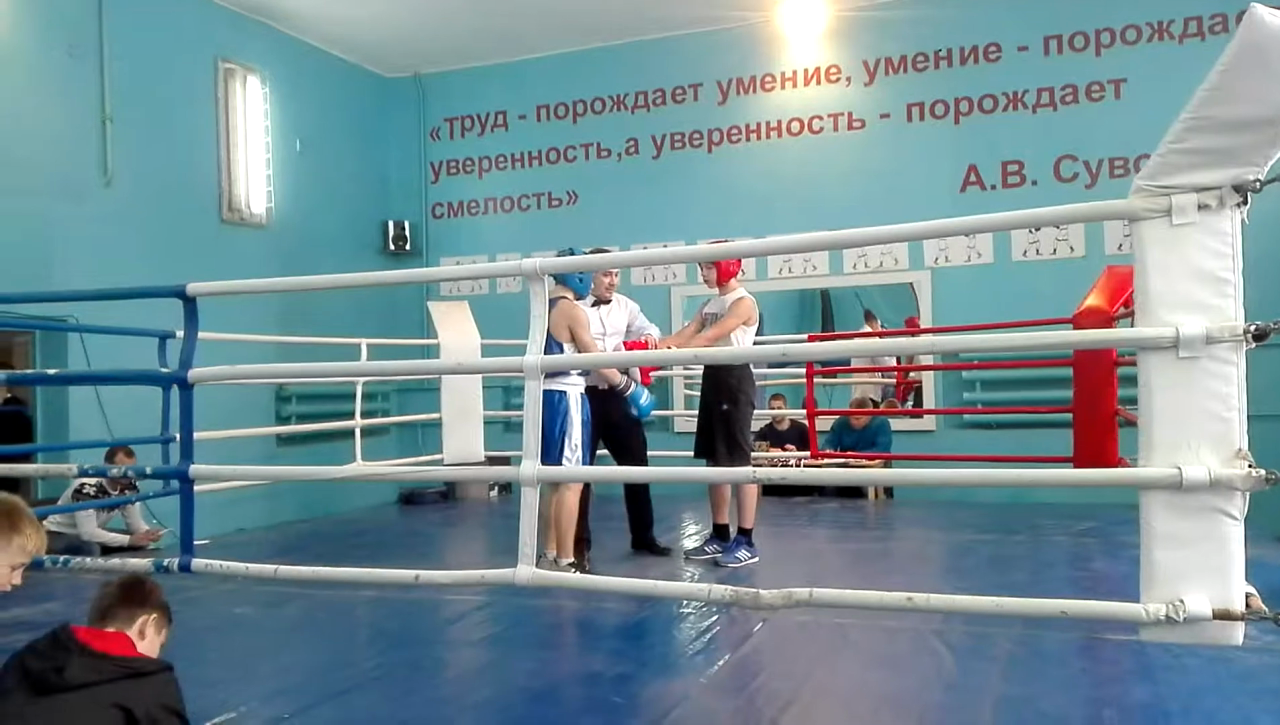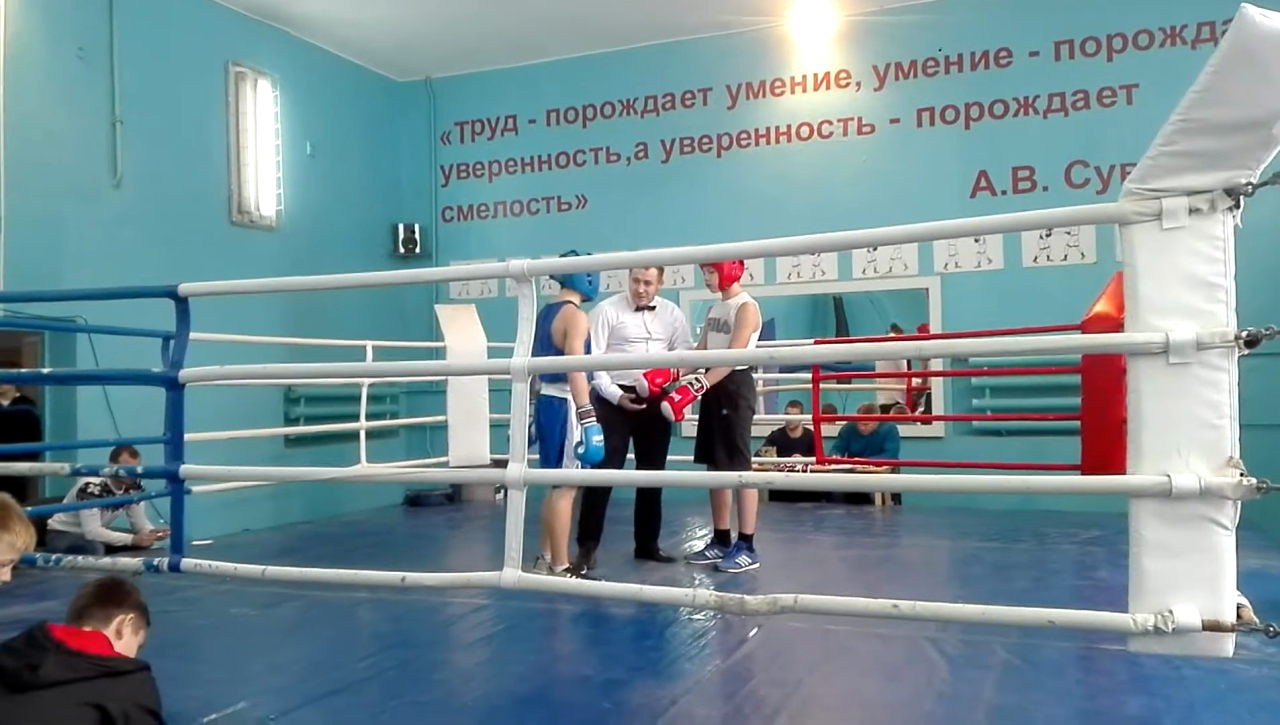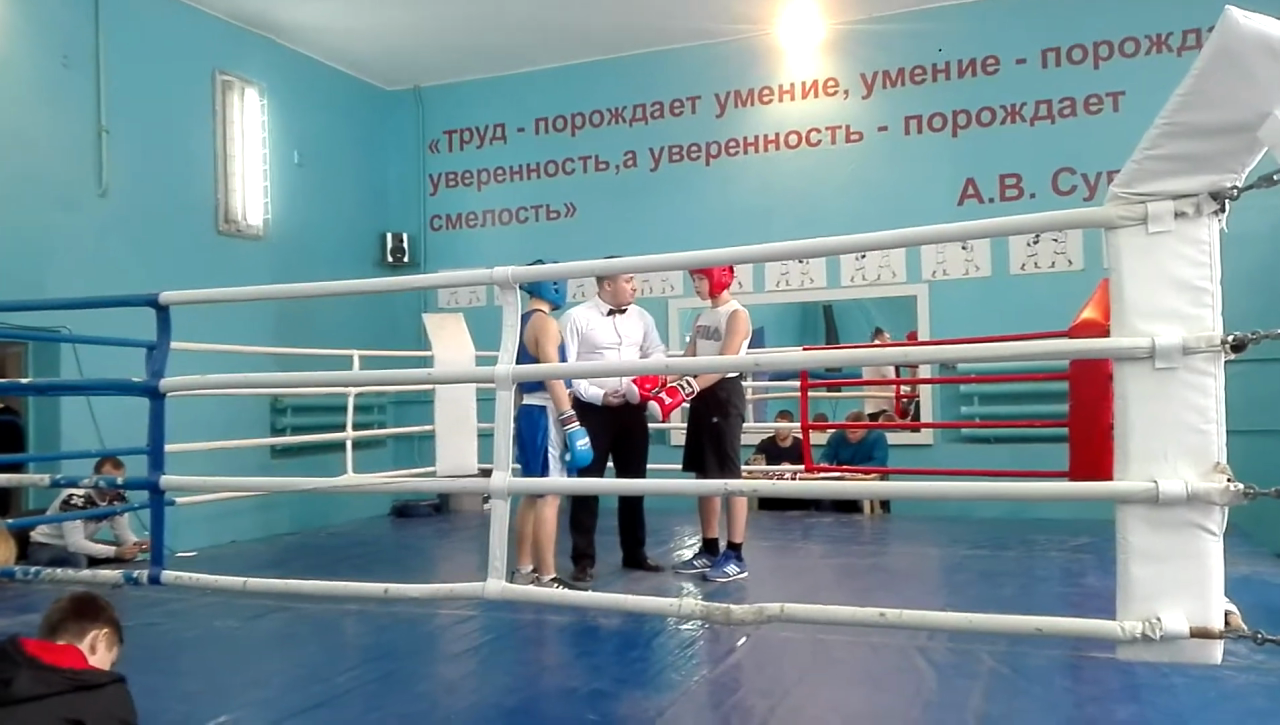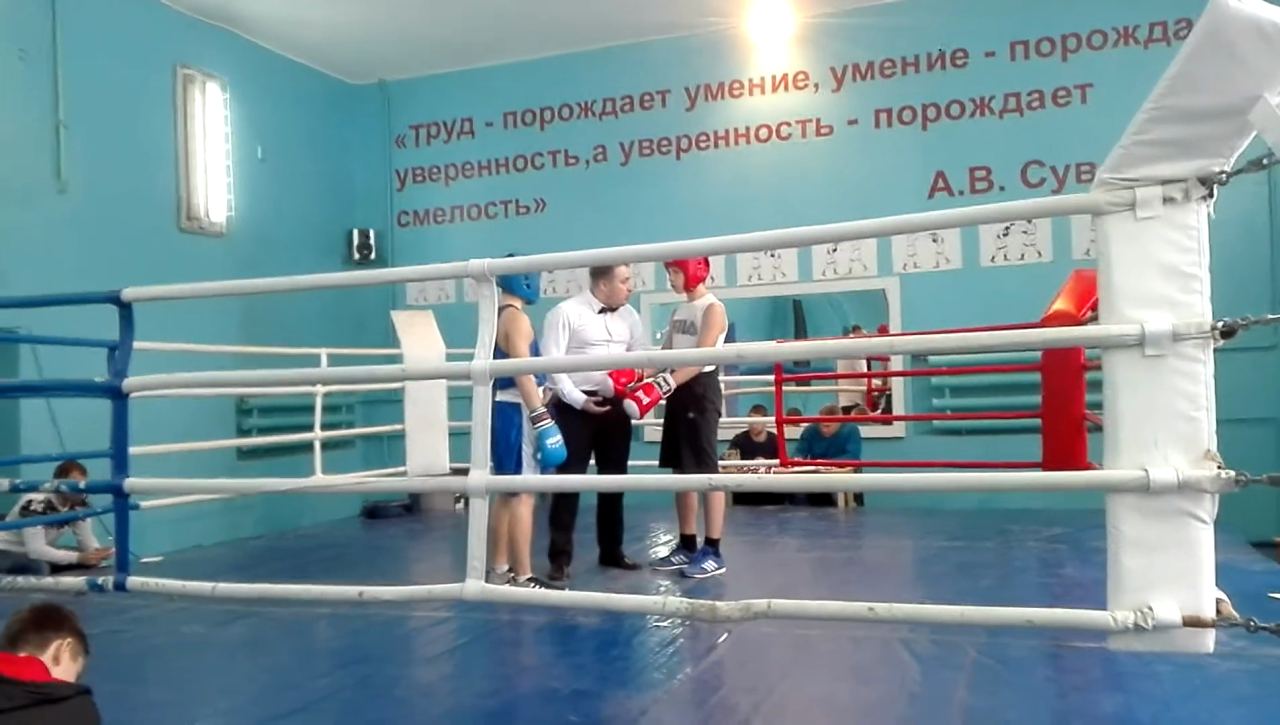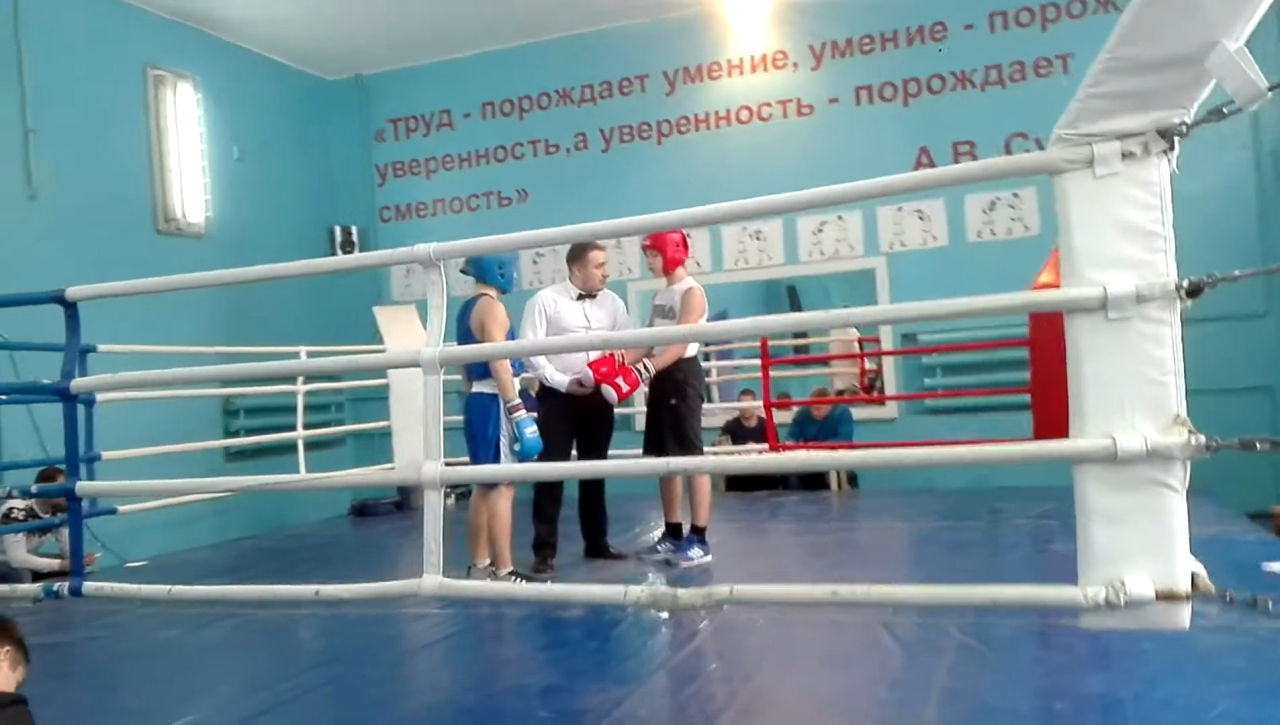
dt=0.7s
person 1, frame 1
left shoulder: (546, 309)
right shoulder: (572, 310)
right elbow: (593, 358)
right wrist: (629, 388)
left hip: (549, 396)
right hip: (567, 398)
left knee: (558, 481)
right knee: (572, 482)
left ankle: (550, 554)
right ankle: (565, 562)
person 1, frame 2
left shoulder: (545, 313)
right shoulder: (575, 316)
right elbow: (575, 370)
left wrist: (530, 411)
right wrist: (588, 418)
left hip: (546, 401)
right hip: (565, 404)
left knee: (557, 485)
right knee: (566, 487)
left ankle: (547, 558)
right ankle: (560, 568)
person 1, frame 3
left shoulder: (521, 323)
right shoulder: (545, 323)
right elbow: (552, 377)
right wrist: (571, 422)
left hip: (527, 412)
right hip: (545, 413)
left knee: (531, 494)
right knee: (548, 496)
left ankle: (524, 570)
right ankle: (546, 577)
person 1, frame 4
left shoulder: (494, 318)
right shoulder: (517, 318)
right elbow: (523, 374)
right wrist: (541, 418)
left hip: (501, 408)
right hip: (518, 410)
left knee: (507, 492)
right knee: (523, 494)
left ankle: (499, 569)
right ankle: (523, 578)
person 1, frame 5
left shoulder: (466, 309)
right shoulder: (491, 307)
right elbow: (498, 362)
right wrist: (517, 409)
left hip: (477, 400)
right hip: (495, 402)
left knee: (485, 486)
right knee: (501, 487)
left ankle: (480, 565)
right ankle: (503, 571)
person 2, frame 1
left shoulder: (743, 303)
right shoulder: (709, 304)
left elbow: (709, 339)
right elbow: (683, 337)
left hip: (735, 380)
right hip: (712, 379)
left knee: (739, 461)
right knee: (715, 461)
left ankle: (746, 541)
right ankle: (720, 536)
person 2, frame 2
left shoulder: (746, 307)
right shoulder: (714, 309)
right elbow: (700, 352)
left wrist: (697, 385)
right wrist: (670, 374)
left hip: (735, 387)
right hip: (712, 388)
left knee: (739, 467)
right knee: (715, 466)
left ankle: (746, 547)
right ankle: (721, 541)
person 2, frame 3
left shoulder: (736, 315)
right shoulder: (702, 317)
right elbow: (688, 360)
left wrist: (685, 389)
left hip: (724, 394)
right hip: (701, 396)
left knee: (729, 475)
right knee: (704, 475)
left ankle: (735, 556)
right ankle: (710, 549)
person 2, frame 4
left shoulder: (712, 309)
right shoulder: (680, 311)
left wrist: (663, 384)
right wrist: (637, 376)
left hip: (701, 390)
right hip: (678, 391)
left knee: (706, 471)
right knee: (682, 471)
left ankle: (713, 553)
right ankle: (687, 545)
person 2, frame 5
left shoulder: (691, 293)
right shoulder: (660, 295)
left elbow: (679, 344)
left wrist: (641, 371)
right wrist: (619, 362)
left hip: (682, 375)
right hip: (660, 377)
left knee: (691, 456)
right knee: (664, 458)
left ankle: (699, 539)
right ankle: (673, 534)
person 3, frame 1
left shoulder: (625, 305)
left elbow: (645, 328)
left wrist: (649, 336)
left hip: (617, 396)
right hip: (582, 396)
left knee: (636, 463)
left ankle: (644, 536)
right ankle: (579, 544)
person 3, frame 2
left shoulder: (672, 313)
right shoulder: (606, 311)
left elbow: (684, 351)
right elbow: (591, 359)
right wrist: (615, 396)
left hip: (655, 400)
right hip: (615, 400)
left knee: (652, 473)
right knee: (605, 471)
left ankle: (647, 544)
right ankle: (588, 543)
person 3, frame 3
left shoulder: (641, 317)
right shoulder: (576, 318)
left elbow: (656, 354)
right wrist: (598, 396)
left hip: (633, 408)
right hip: (592, 409)
left knee: (633, 481)
right knee: (588, 482)
left ankle: (635, 553)
right ankle: (583, 560)
person 3, frame 4
left shoulder: (629, 316)
right shoulder: (566, 313)
left elbow: (641, 353)
right wrist: (579, 400)
left hip: (616, 406)
right hip: (576, 407)
left knee: (614, 479)
left ankle: (612, 551)
right ankle: (560, 558)
person 3, frame 5
left shoulder: (612, 302)
right shoulder: (545, 301)
right elbow: (530, 351)
right wrist: (562, 383)
left hip: (598, 395)
right hip: (558, 395)
left ankle: (596, 541)
right ankle: (545, 550)
